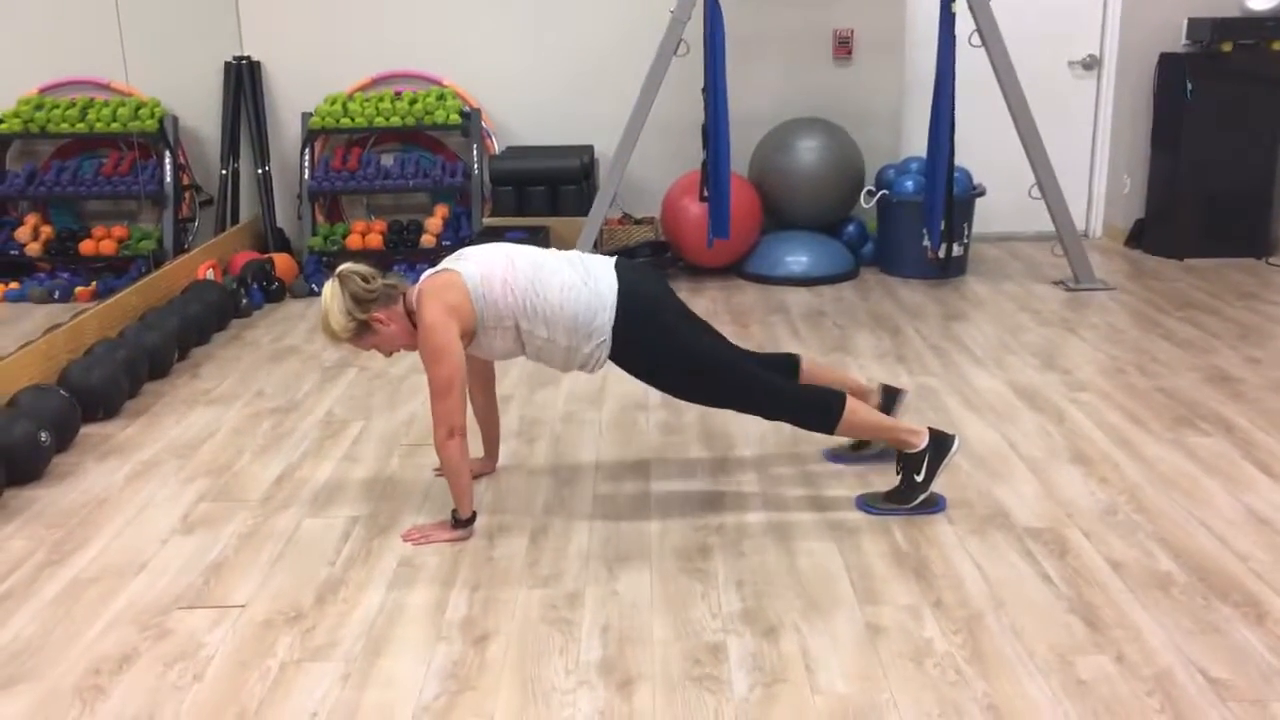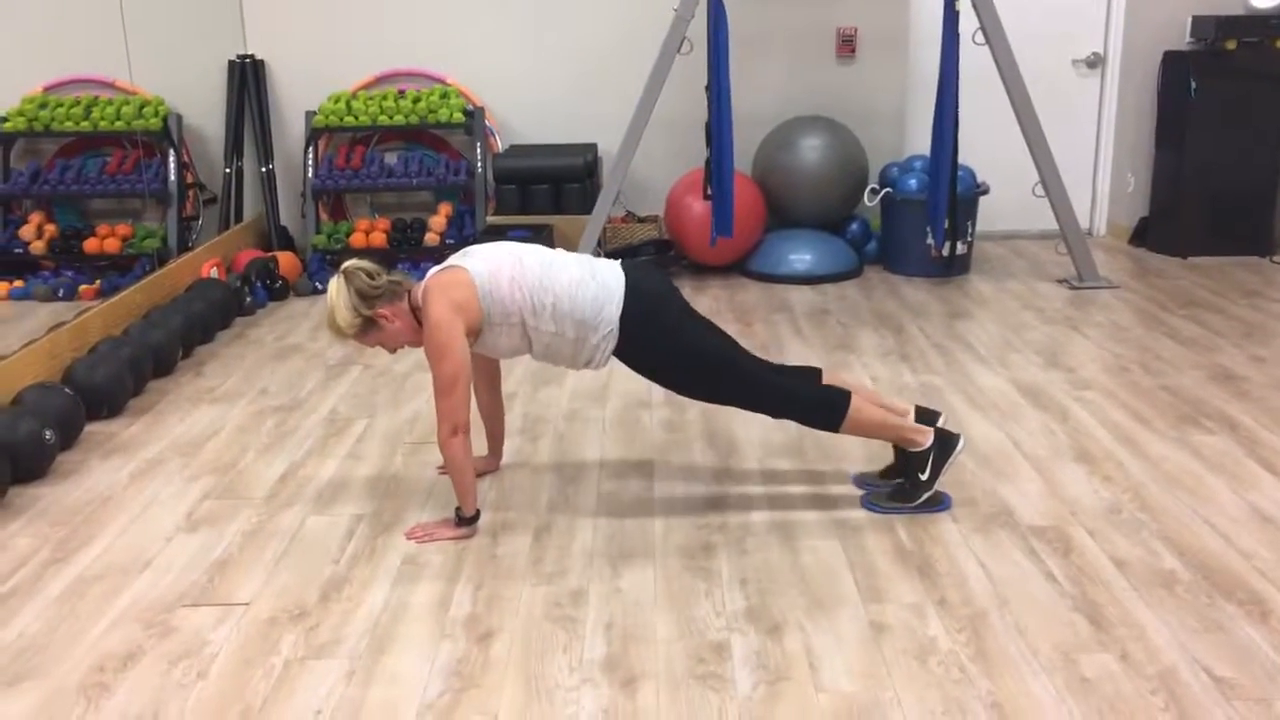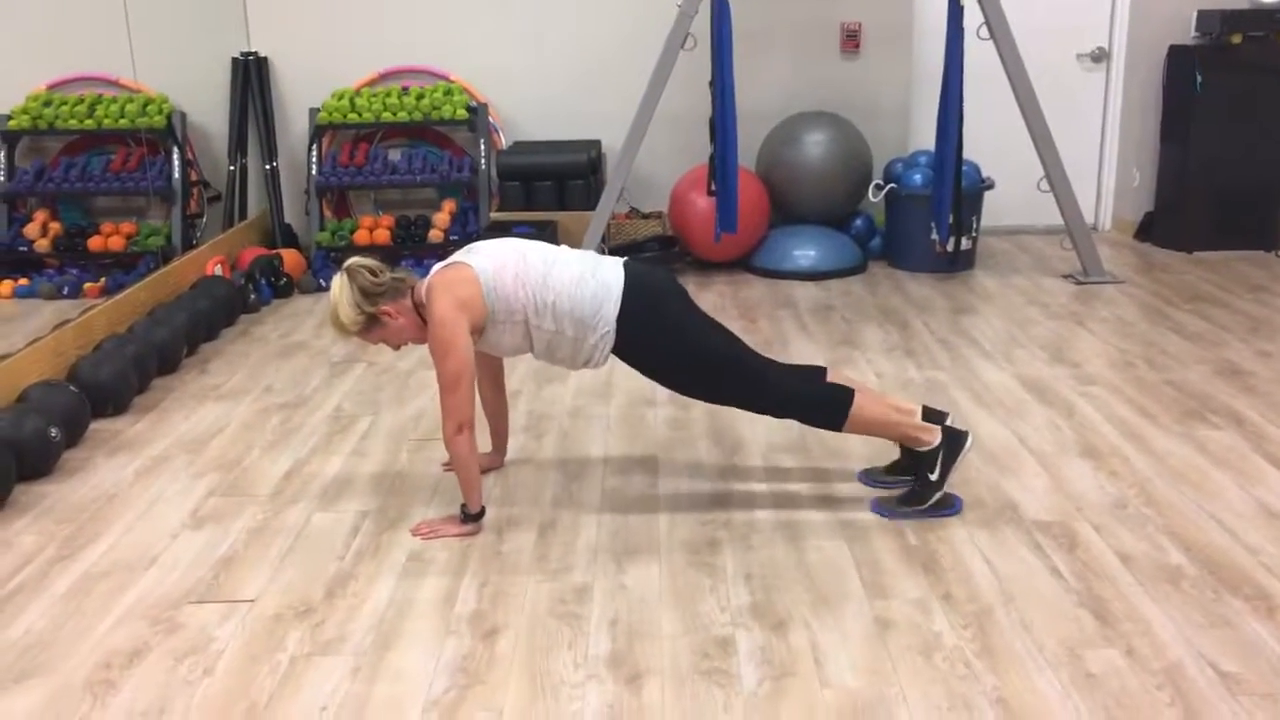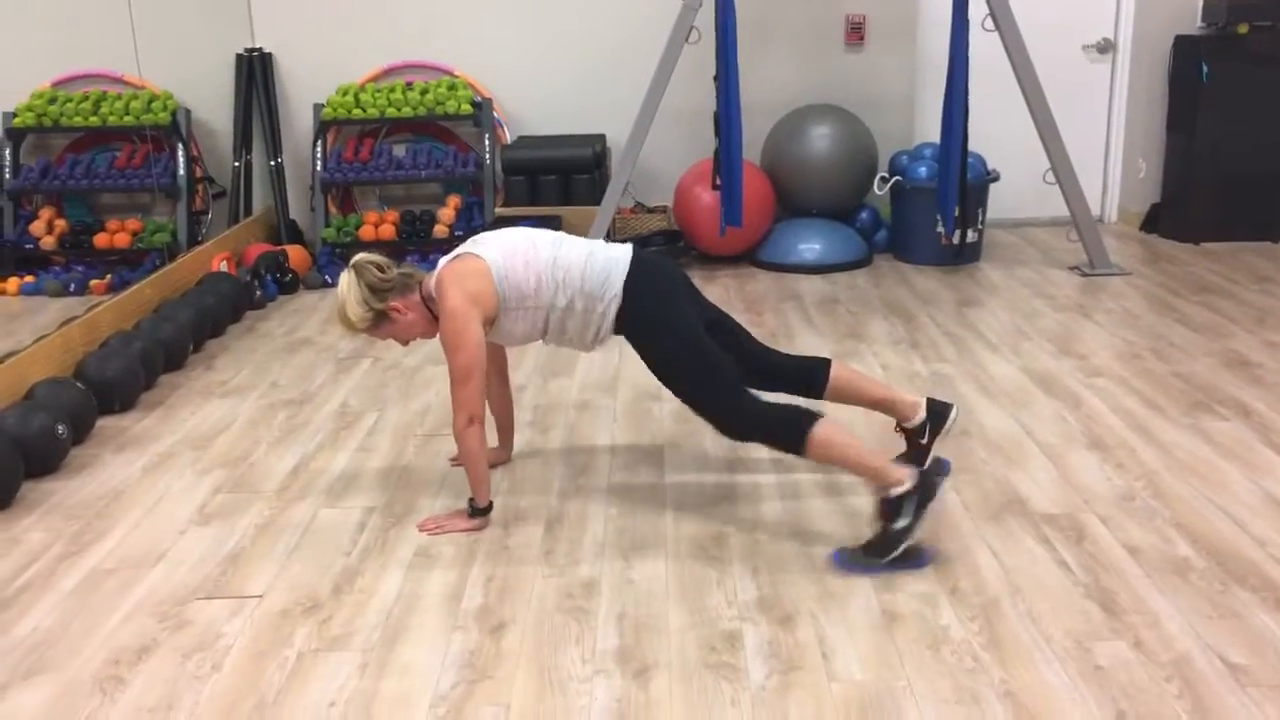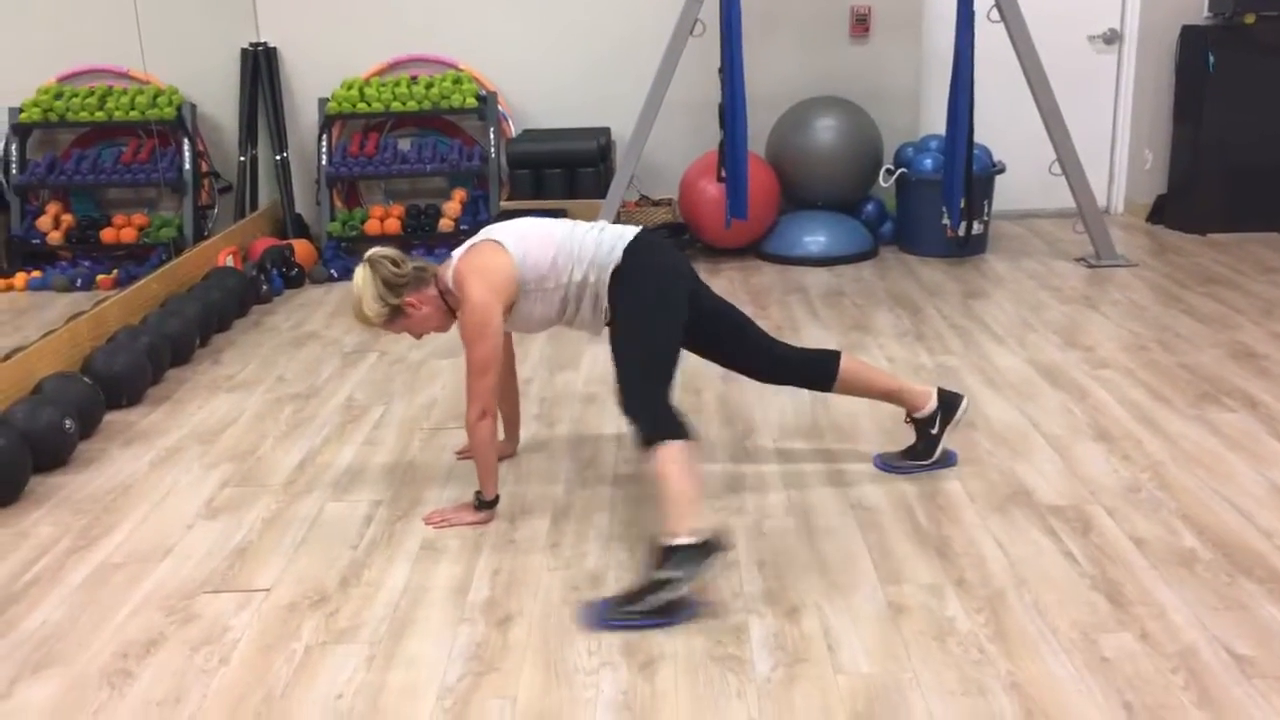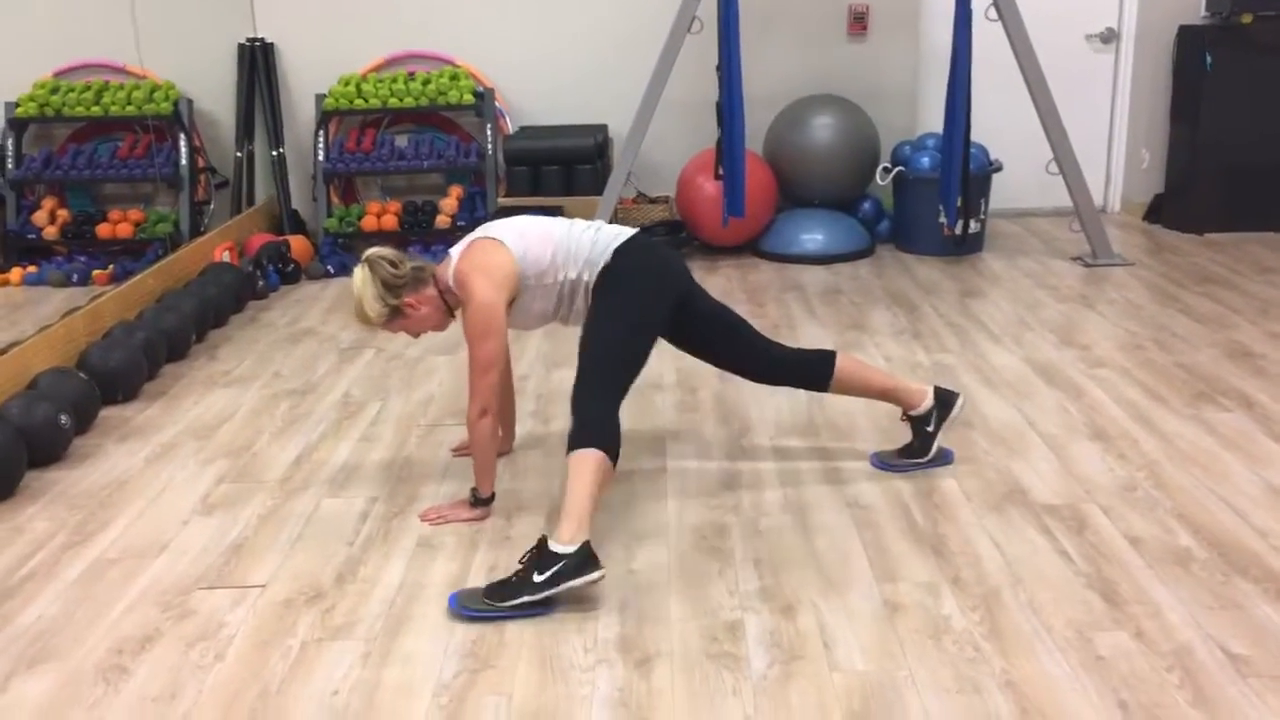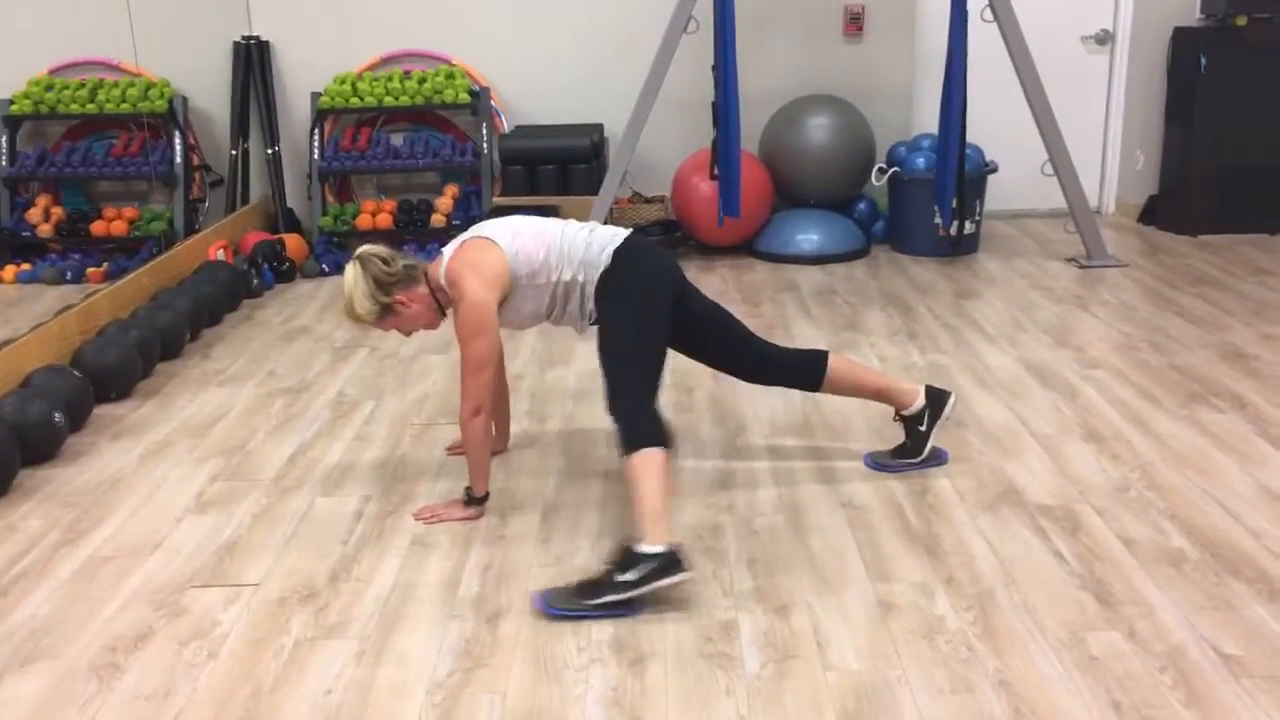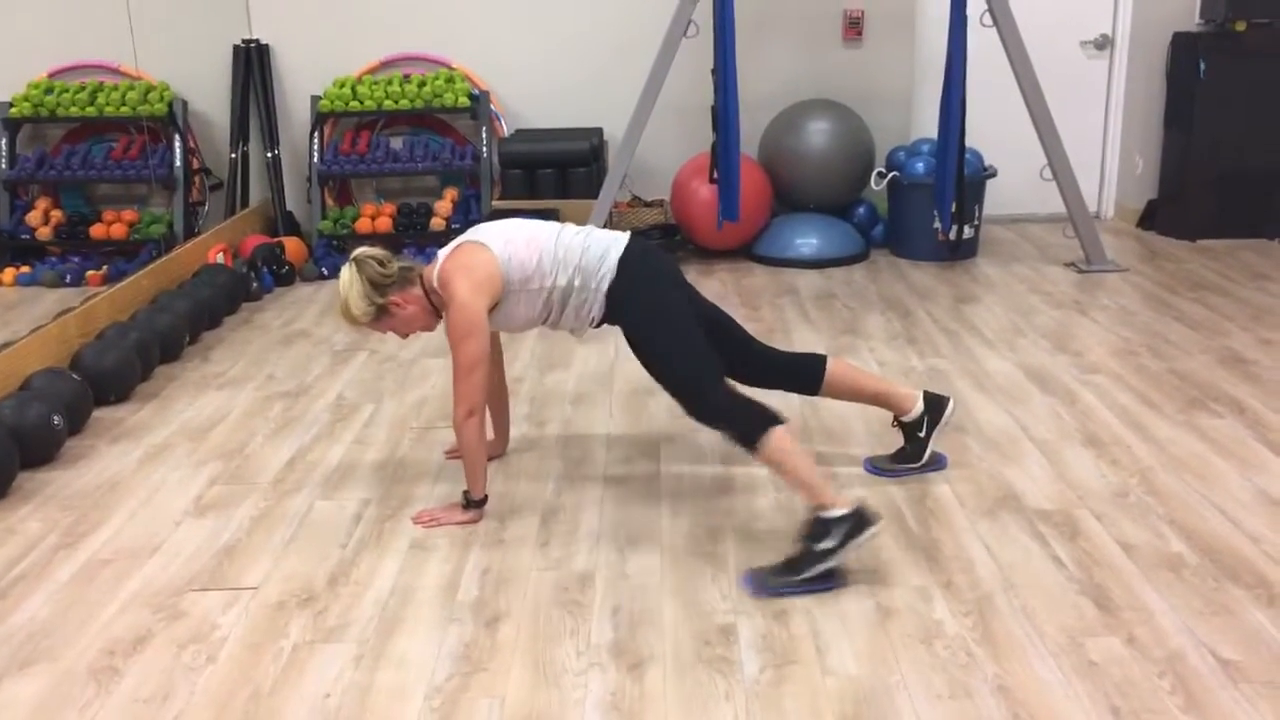
dt=0.2s
person 1, frame 1
left shoulder: (433, 313)
right shoulder: (447, 290)
left elbow: (448, 428)
right elbow: (480, 378)
left wrist: (461, 518)
right wrist: (489, 458)
left hip: (620, 319)
right hip: (622, 287)
left knee: (753, 391)
right knee: (736, 365)
left ankle: (916, 442)
right ankle: (874, 395)
person 1, frame 2
left shoulder: (439, 310)
right shoulder: (452, 290)
left elbow: (452, 426)
right elbow: (487, 376)
left wrist: (465, 516)
right wrist: (493, 456)
left hip: (628, 319)
right hip: (629, 292)
left knee: (763, 392)
right knee: (757, 375)
left ankle: (920, 441)
right ankle: (905, 413)
person 1, frame 3
left shoulder: (442, 306)
right shoulder: (457, 285)
left elbow: (457, 423)
right elbow: (489, 372)
left wrist: (469, 513)
right wrist: (497, 452)
left hip: (629, 317)
right hip: (631, 290)
left knee: (765, 391)
right knee: (764, 375)
left ankle: (929, 439)
right ankle: (915, 414)
person 1, frame 4
left shoulder: (455, 298)
right shoulder: (459, 280)
left elbow: (467, 416)
right elbow: (494, 366)
left wrist: (478, 506)
right wrist: (503, 447)
left hip: (634, 293)
right hip: (635, 278)
left knee: (735, 409)
right knee: (764, 368)
left ankle: (901, 483)
right ankle: (917, 411)
person 1, frame 5
left shoulder: (474, 287)
right shoulder: (465, 274)
left elbow: (480, 406)
right elbow: (502, 366)
left wrist: (484, 499)
right wrist: (509, 440)
left hip: (639, 271)
right hip: (644, 270)
left knee: (644, 405)
right knee: (773, 361)
left ankle: (686, 542)
right ankle: (927, 402)
person 1, frame 6
left shoulder: (476, 283)
right shoulder: (460, 271)
left elbow: (482, 400)
right elbow: (499, 370)
left wrist: (480, 497)
right wrist: (504, 439)
left hip: (632, 270)
right hip: (642, 271)
left knee: (592, 403)
right knee: (768, 362)
left ankle: (567, 550)
right ankle: (924, 401)
person 1, frame 7
left shoulder: (467, 282)
right shoulder: (451, 270)
left elbow: (476, 399)
right elbow: (494, 374)
left wrist: (475, 496)
right wrist: (498, 438)
left hip: (628, 273)
right hip: (631, 273)
left knee: (630, 405)
right knee: (762, 362)
left ankle: (652, 551)
right ankle: (915, 399)
person 1, frame 8
left shoulder: (458, 287)
right shoulder: (452, 272)
left elbow: (468, 405)
right elbow: (492, 366)
left wrist: (473, 501)
right wrist: (499, 441)
left hip: (629, 278)
right hip: (629, 275)
left knee: (707, 396)
right knee: (761, 365)
left ankle: (834, 513)
right ankle: (913, 406)
